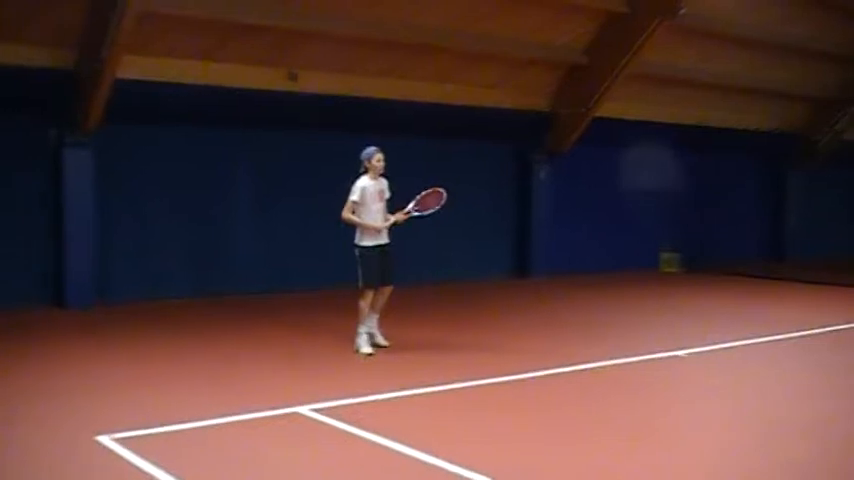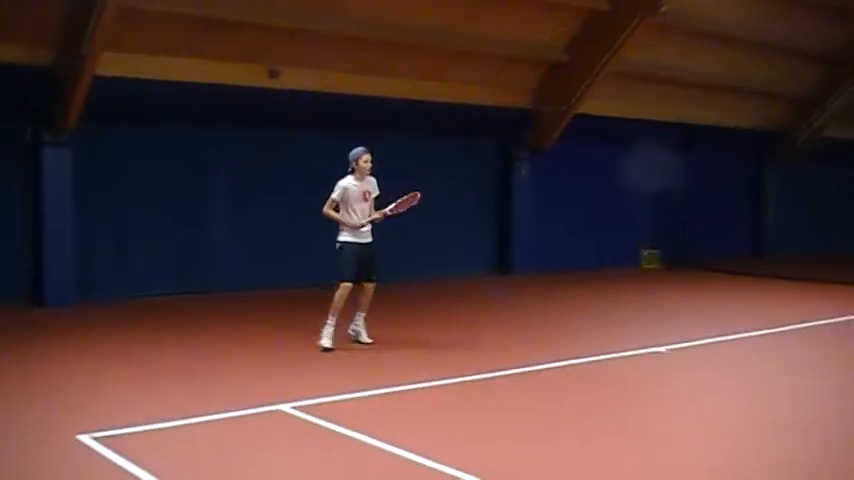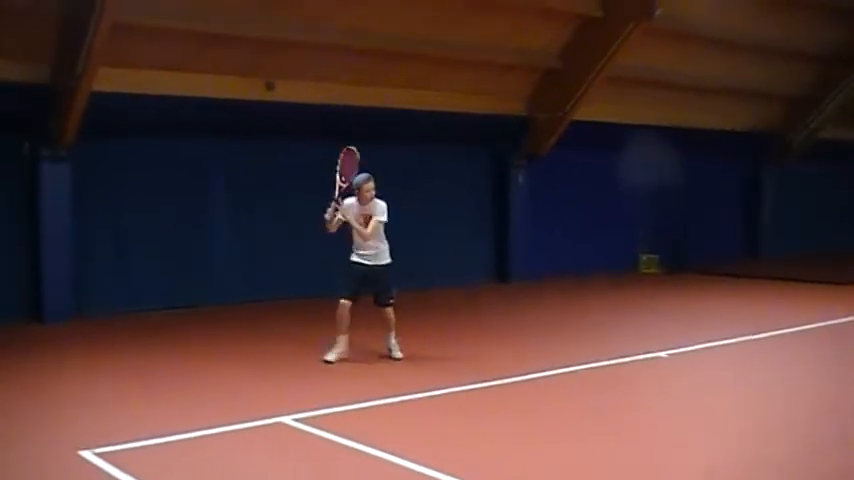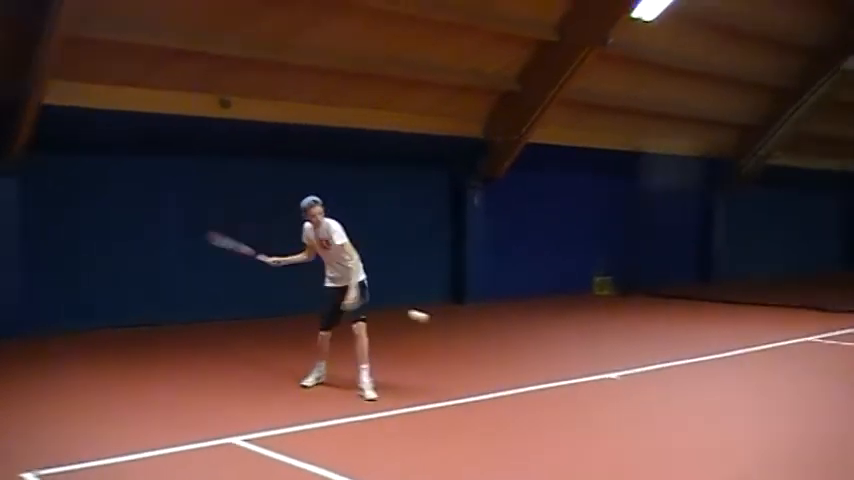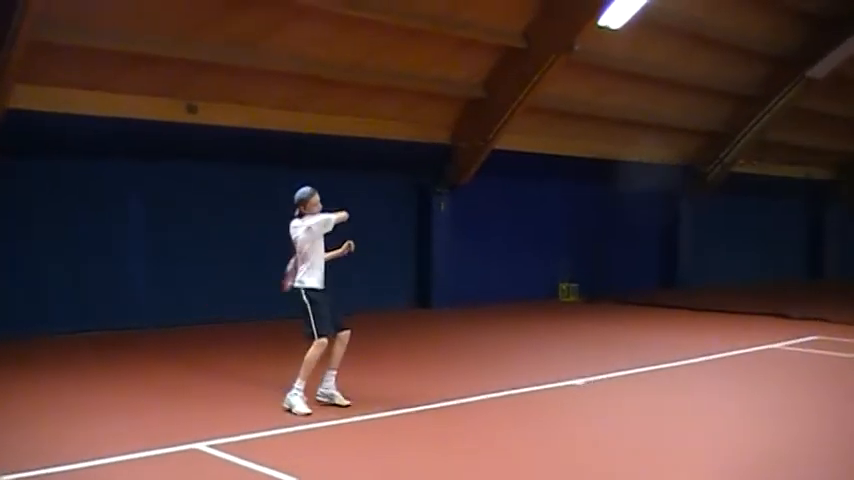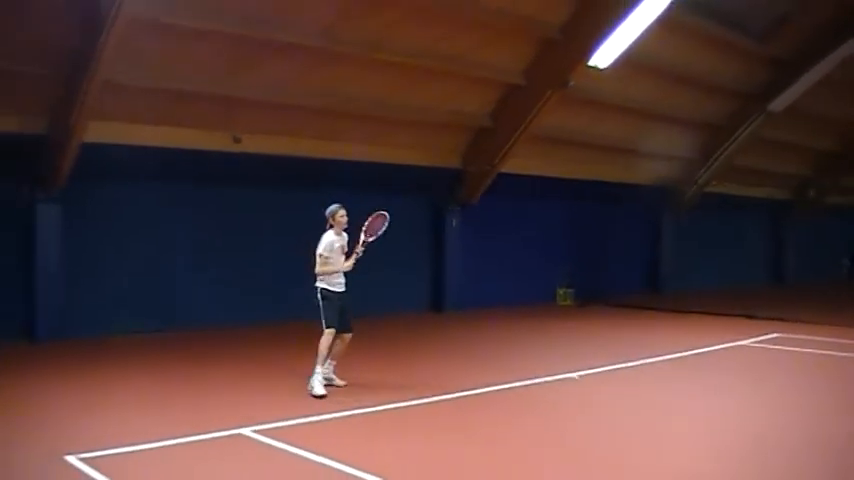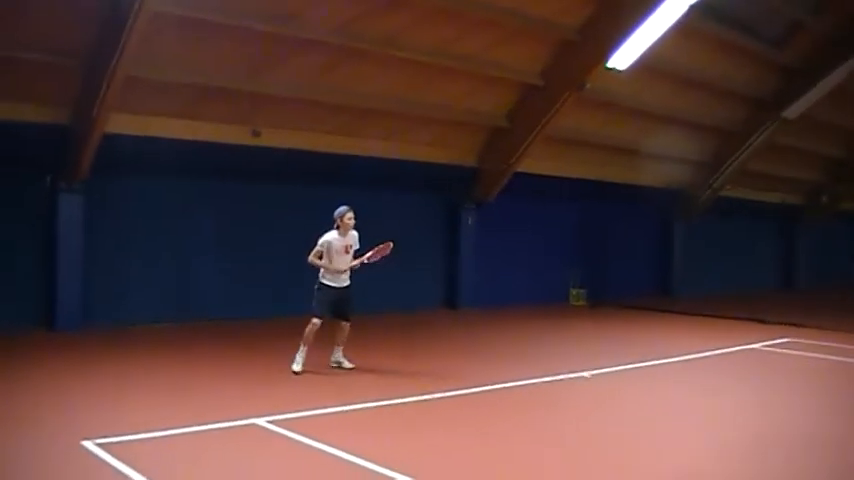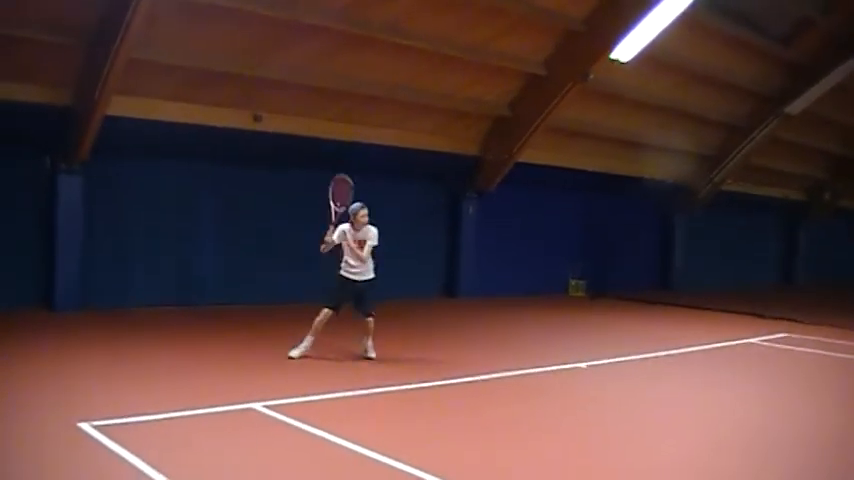
dt=0.5s
person 1, frame 1
left shoulder: (383, 183)
right shoulder: (361, 184)
right elbow: (346, 215)
left wrist: (394, 217)
right wrist: (370, 226)
left hip: (383, 242)
right hip: (367, 244)
left knee: (386, 287)
right knee: (368, 290)
left ankle: (372, 327)
right ankle: (361, 337)
person 1, frame 2
left shoulder: (372, 182)
right shoulder: (344, 185)
right elbow: (327, 210)
left wrist: (376, 215)
right wrist: (349, 222)
left hip: (367, 241)
right hip: (348, 241)
left knee: (369, 285)
right knee: (346, 285)
left ankle: (357, 327)
right ankle: (328, 331)
person 1, frame 3
left shoulder: (380, 206)
right shoulder: (348, 204)
left elbow: (366, 236)
right elbow: (331, 229)
left wrist: (349, 218)
right wrist: (331, 217)
left hip: (381, 263)
right hip: (358, 262)
left knee: (387, 308)
right knee: (344, 303)
left ankle: (392, 344)
right ankle: (340, 346)
person 1, frame 4
left shoulder: (333, 227)
right shoulder: (307, 230)
left elbow: (350, 259)
right elbow: (309, 255)
left wrist: (353, 291)
right wrist: (280, 261)
left hip: (355, 282)
right hip: (333, 286)
left knee: (359, 327)
right knee: (324, 333)
left ankle: (365, 381)
right ankle: (319, 371)
person 1, frame 5
left shoulder: (296, 226)
right shoulder: (318, 221)
right elbow: (344, 215)
left wrist: (339, 252)
left hip: (315, 288)
right hip: (309, 289)
left knee: (343, 334)
right knee: (321, 341)
left ankle: (327, 388)
right ankle: (295, 394)
person 1, frame 6
left shoulder: (344, 236)
right shoulder: (328, 239)
right elbow: (319, 270)
left wrist: (351, 260)
right wrist: (341, 268)
left hip: (340, 290)
right hip: (326, 290)
left knee: (346, 336)
right knee: (329, 332)
left ankle: (328, 371)
right ankle: (317, 376)
person 1, frame 7
left shoulder: (354, 236)
right shoulder: (328, 238)
right elbow: (311, 259)
left wrist: (356, 263)
right wrist: (332, 268)
left hip: (344, 285)
right hip: (326, 285)
left knee: (345, 323)
right knee: (316, 322)
left ankle: (337, 357)
right ankle: (300, 357)
person 1, frame 8
left shoulder: (372, 232)
right shoulder: (343, 229)
left elbow: (363, 257)
right elbow: (324, 249)
left wrist: (350, 243)
right wrist: (328, 241)
left hip: (365, 279)
right hip: (345, 277)
left knee: (369, 318)
right knee: (326, 312)
left ankle: (368, 345)
right ankle: (306, 344)
